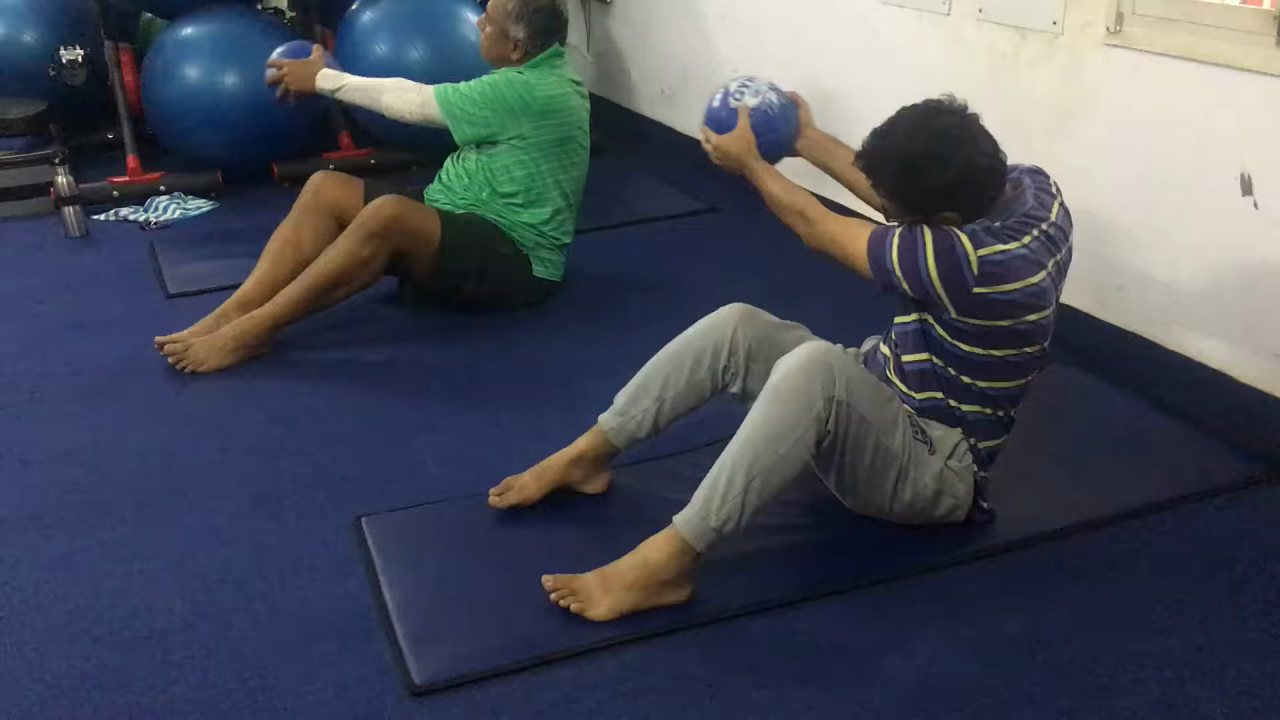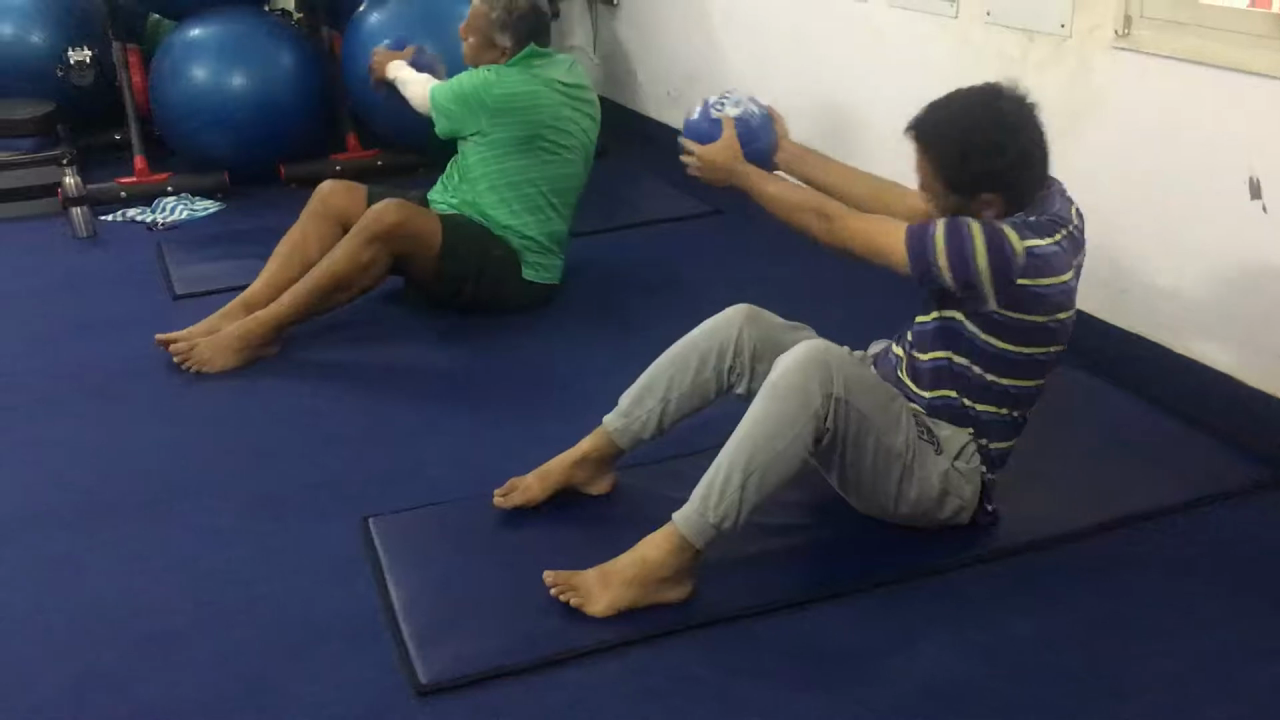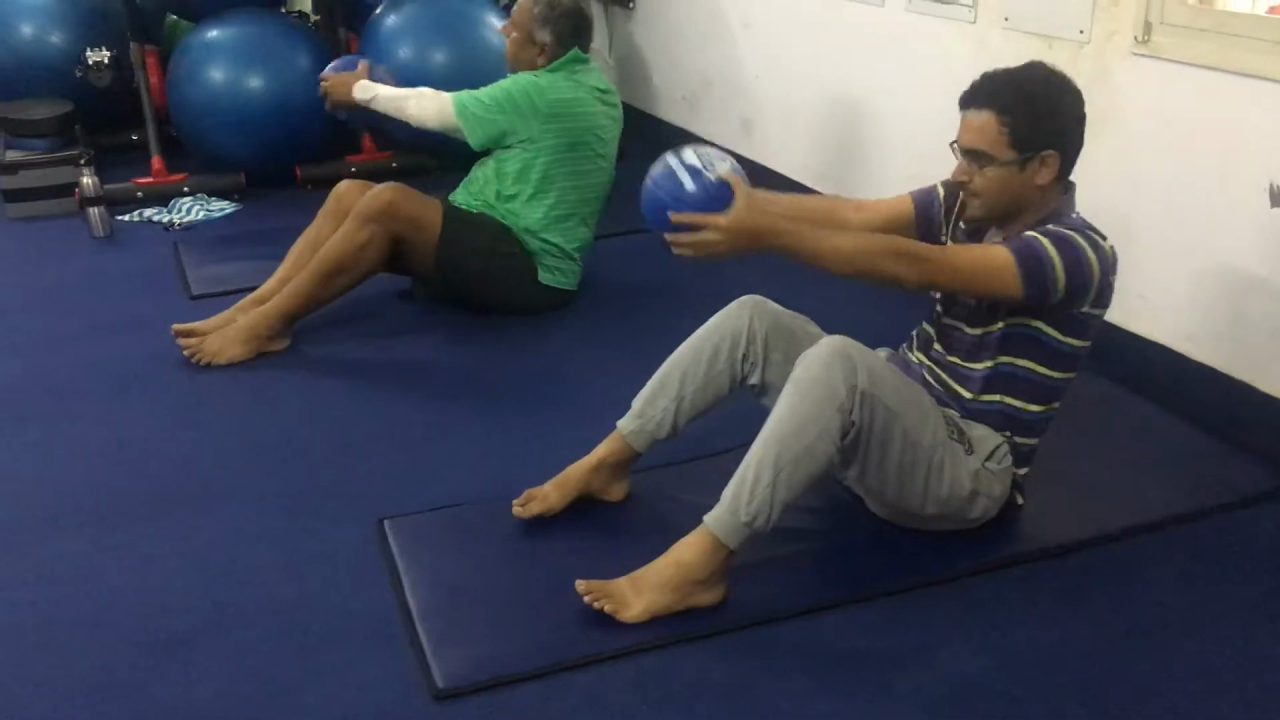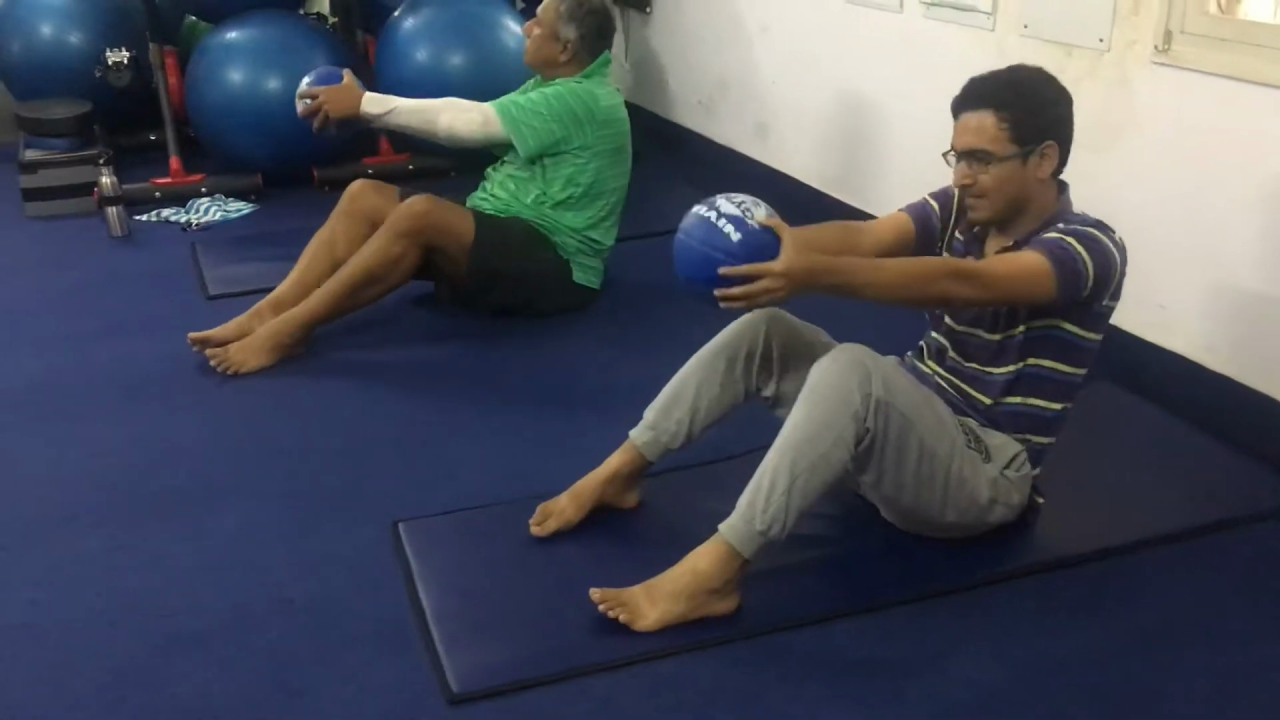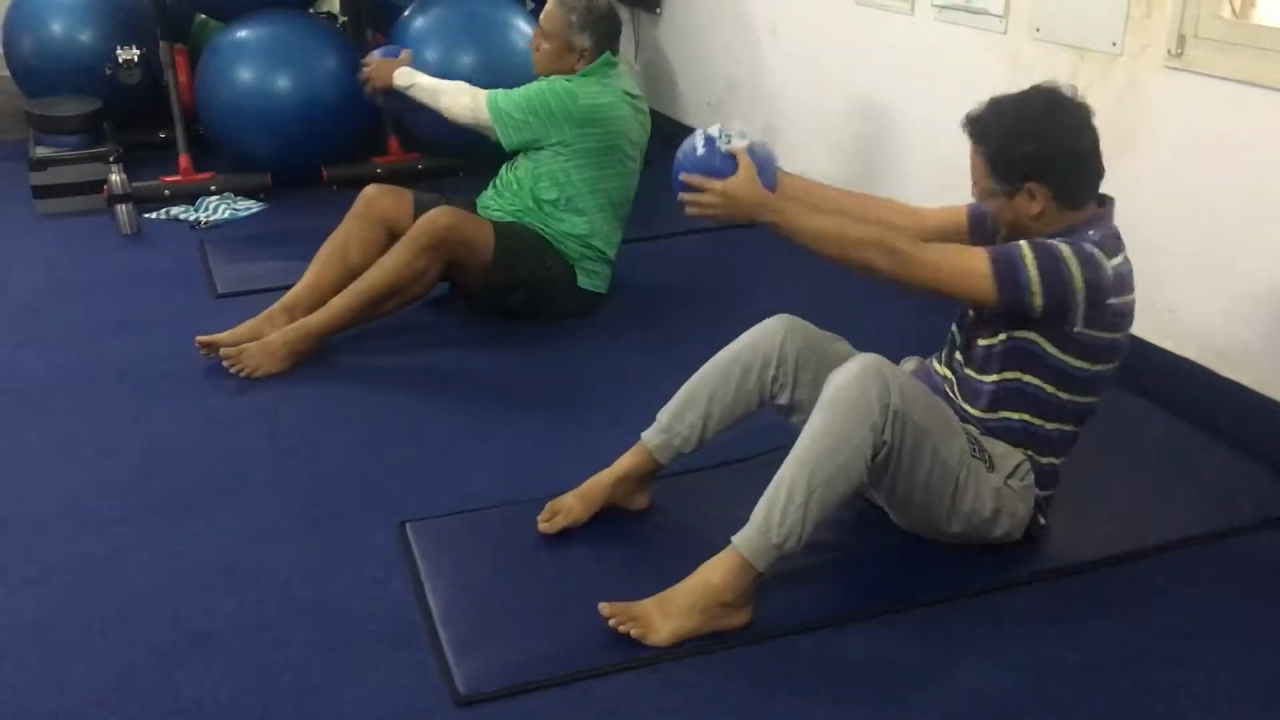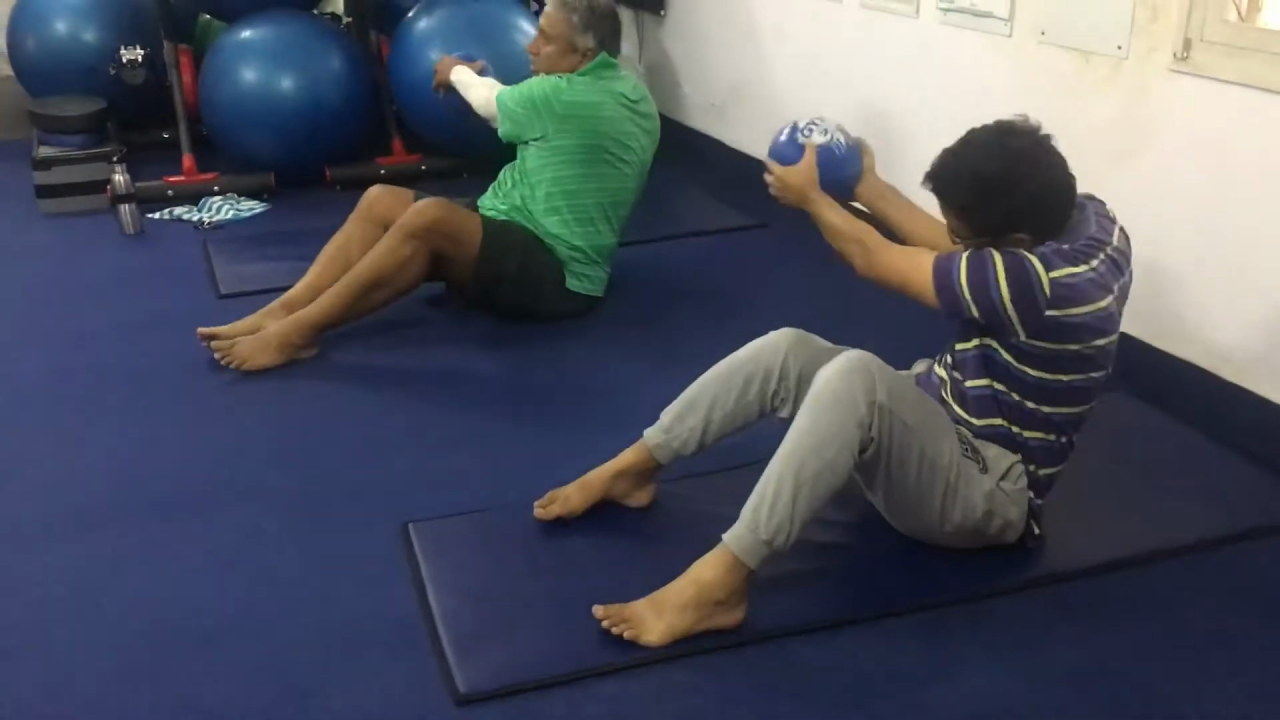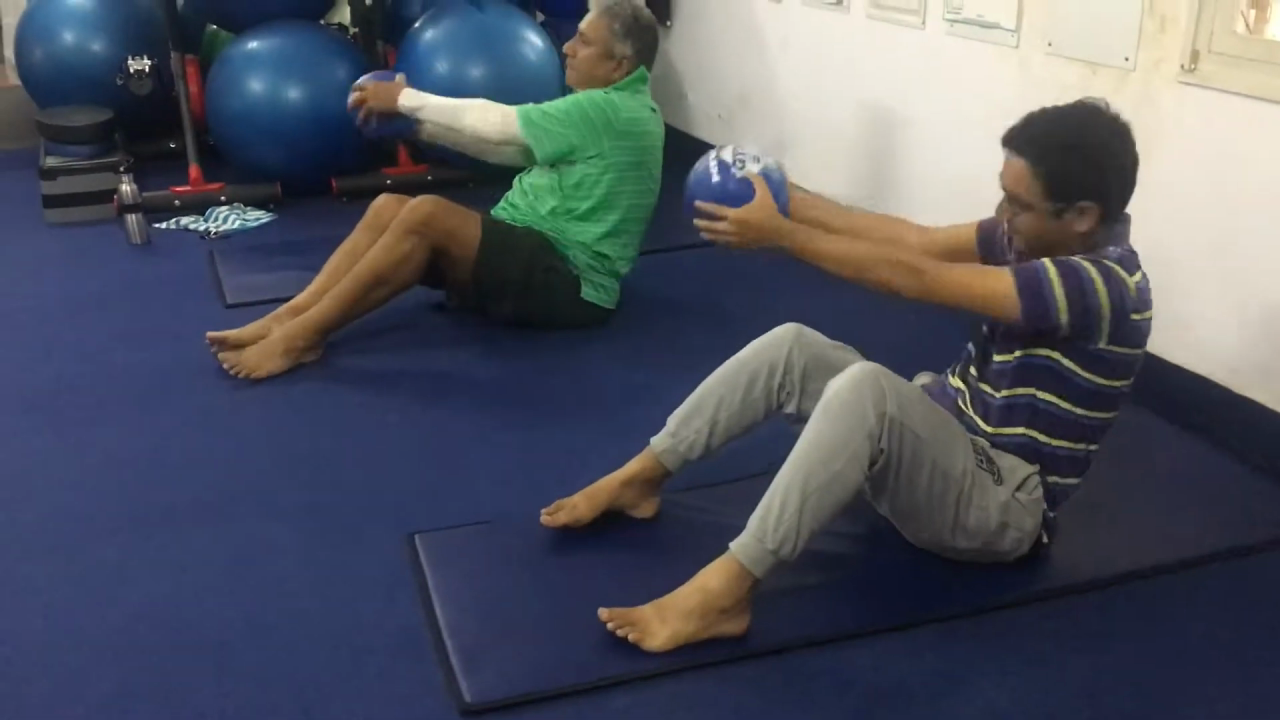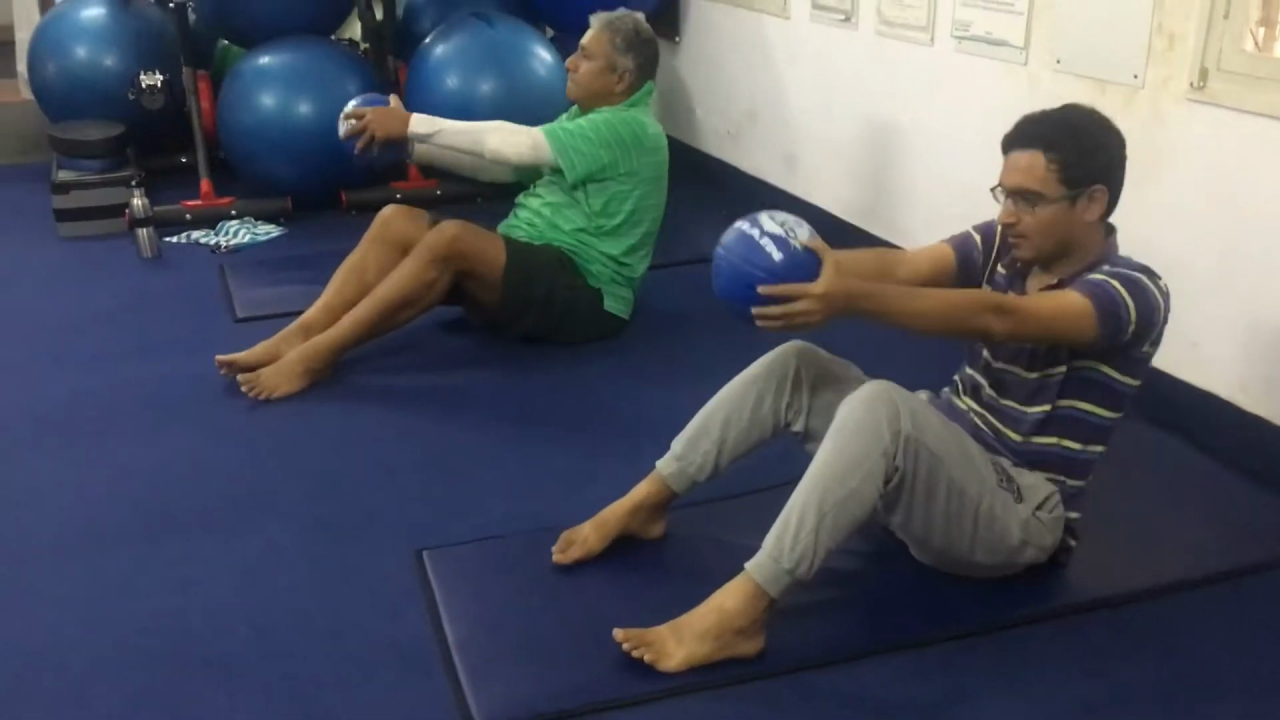
dt=0.3s
person 1, frame 1
left shoulder: (961, 260)
right shoulder: (1030, 186)
left elbow: (816, 226)
right elbow: (913, 204)
left wrist: (748, 160)
right wrist: (810, 141)
left hip: (933, 469)
left knee: (813, 365)
right knee: (737, 326)
left ankle: (668, 561)
right ankle: (585, 456)
person 1, frame 2
left shoulder: (997, 250)
right shoulder: (1042, 194)
left elbow: (836, 225)
right elbow: (914, 211)
left wrist: (737, 170)
right wrist: (791, 154)
left hip: (938, 472)
left knee: (812, 364)
right knee: (742, 327)
left ankle: (668, 559)
right ankle: (591, 457)
person 1, frame 3
left shoulder: (1077, 254)
right shoulder: (964, 202)
left elbow: (909, 265)
right elbow: (853, 217)
left wrist: (763, 235)
right wrist: (745, 207)
left hip: (966, 466)
right hip: (899, 408)
left knee: (836, 360)
right knee: (751, 319)
left ankle: (700, 562)
right ankle: (607, 463)
person 1, frame 4
left shoulder: (1092, 251)
right shoulder: (960, 209)
left elbow: (959, 283)
right elbow: (865, 238)
left wrist: (812, 273)
left hip: (981, 474)
right hip: (909, 418)
left knee: (850, 371)
right knee: (764, 330)
left ankle: (715, 571)
right ankle: (617, 474)
person 1, frame 5
left shoulder: (1074, 269)
right shoulder: (1065, 216)
left elbow: (896, 258)
right elbow: (917, 223)
left wrist: (763, 208)
right wrist: (771, 186)
left hip: (992, 484)
left knee: (864, 377)
right knee: (783, 337)
left ankle: (728, 583)
right ankle: (630, 474)
person 1, frame 6
left shoulder: (1027, 280)
right shoulder: (1086, 217)
left elbow: (874, 258)
right elbow: (962, 256)
left wrist: (811, 196)
right wrist: (867, 186)
left hip: (987, 489)
left knee: (853, 375)
right knee: (787, 352)
left ankle: (718, 583)
right ankle: (630, 469)
person 1, frame 7
left shoulder: (1101, 286)
right shoulder: (1036, 236)
left elbow: (912, 277)
right elbow: (915, 240)
left wrist: (777, 233)
right wrist: (785, 204)
left hip: (1000, 503)
right hip: (941, 435)
left knee: (866, 387)
right knee: (791, 347)
left ankle: (724, 592)
right ankle: (637, 480)
person 1, frame 8
left shoulder: (1136, 297)
right shoulder: (1005, 244)
left elbow: (996, 317)
right elbow: (902, 267)
left wrist: (850, 298)
right wrist: (813, 265)
left hip: (1014, 513)
right hip: (944, 450)
left knee: (878, 408)
right knee: (794, 364)
left ankle: (740, 611)
right ankle: (643, 504)
person 2, frame 1
left shoulder: (526, 92)
right shoulder: (541, 72)
left elbow: (415, 105)
right elbow: (433, 104)
left wrist: (321, 79)
left hip: (512, 262)
left knee: (388, 215)
right knee: (325, 189)
left ankle: (253, 332)
right ankle: (235, 312)
person 2, frame 2
left shoulder: (494, 89)
right shoulder: (568, 73)
left elbow: (428, 98)
left wrist: (394, 68)
left hip: (512, 265)
left knee: (391, 218)
right knee: (333, 197)
left ankle: (257, 333)
right ankle: (239, 312)
person 2, frame 3
left shoulder: (538, 93)
right shoulder: (581, 80)
left elbow: (440, 112)
right elbow: (467, 115)
left wrist: (360, 88)
right wrist: (387, 93)
left hip: (529, 268)
right hip: (501, 235)
left knee: (387, 202)
right knee: (350, 195)
left ankle: (266, 325)
right ankle: (253, 308)
person 2, frame 4
left shoulder: (580, 102)
right shoulder: (561, 85)
left elbow: (469, 122)
right elbow: (479, 122)
left wrist: (366, 103)
right wrist: (367, 107)
left hip: (553, 269)
right hip: (508, 235)
left knee: (420, 214)
right knee: (364, 196)
left ankle: (286, 332)
right ankle: (271, 311)
person 2, frame 5
left shoulder: (572, 100)
right shoulder: (608, 84)
left elbow: (473, 108)
right elbow: (494, 115)
left wrist: (399, 76)
left hip: (559, 270)
left knee: (442, 225)
right knee: (377, 201)
left ankle: (301, 338)
right ankle: (284, 315)
person 2, frame 6
left shoulder: (562, 96)
right shoulder: (630, 92)
left elbow: (492, 101)
left wrist: (456, 72)
left hip: (556, 273)
left knee: (431, 217)
right knee: (381, 202)
left ankle: (298, 332)
right ankle: (283, 312)
person 2, frame 7
left shoulder: (606, 111)
right shoulder: (612, 106)
left elbow: (497, 123)
right elbow: (513, 148)
left wrist: (404, 100)
right wrist: (420, 124)
left hip: (567, 282)
right hip: (532, 249)
left knee: (427, 214)
right knee: (387, 209)
left ankle: (302, 336)
right ankle: (289, 317)
person 2, frame 8
left shoulder: (625, 130)
right shoulder: (591, 117)
left elbow: (515, 146)
right elbow: (507, 166)
left wrist: (413, 125)
right wrist: (411, 145)
left hip: (581, 296)
right hip: (532, 261)
left knee: (451, 239)
right knee: (395, 222)
left ankle: (317, 356)
right ankle: (299, 336)
